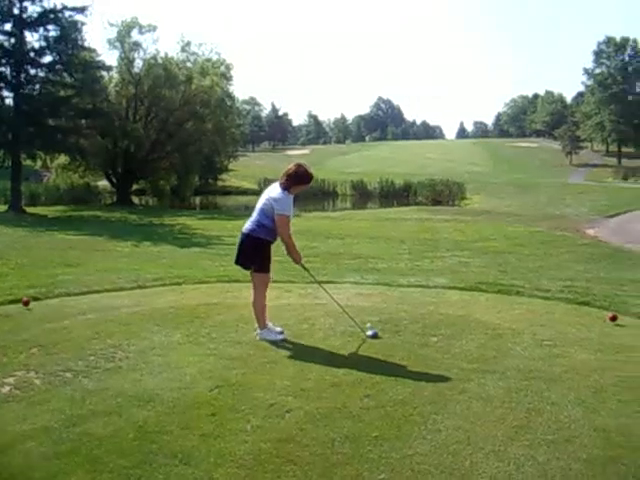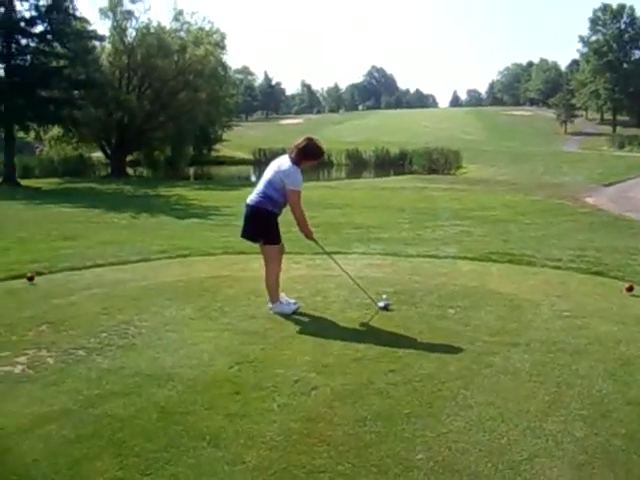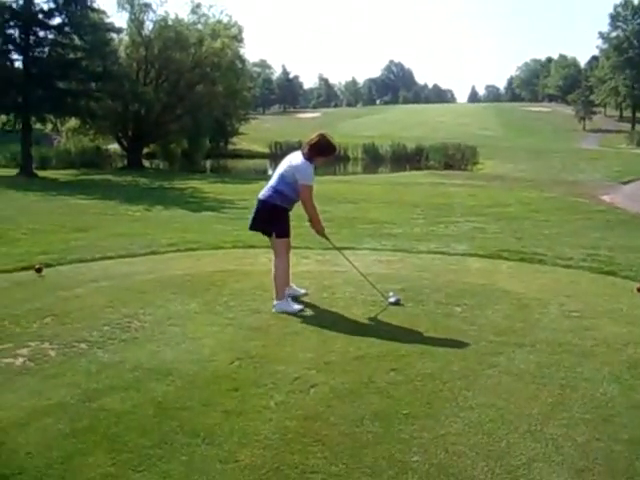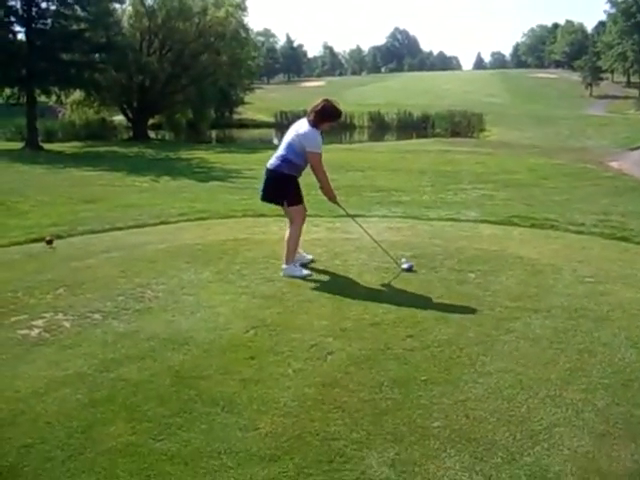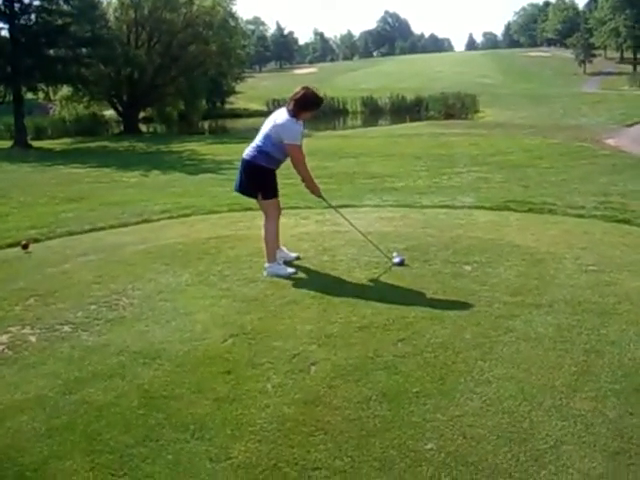
dt=1s
person 1, frame 1
left shoulder: (278, 188)
right shoulder: (283, 198)
left elbow: (281, 228)
right elbow: (283, 232)
left wrist: (290, 248)
right wrist: (294, 253)
left hip: (257, 239)
right hip: (256, 241)
left knee: (262, 283)
right knee: (260, 286)
left ankle: (264, 323)
right ankle: (262, 330)
person 1, frame 2
left shoulder: (284, 160)
right shoulder: (293, 173)
left elbow: (291, 203)
right elbow: (295, 206)
left wrist: (302, 225)
right wrist: (306, 229)
left hip: (259, 209)
right hip: (263, 213)
left knee: (277, 254)
right knee: (272, 260)
left ankle: (275, 295)
right ankle: (275, 303)
person 1, frame 3
left shoulder: (298, 157)
right shoulder: (304, 168)
left elbow: (305, 199)
right elbow: (307, 201)
left wrist: (313, 220)
right wrist: (318, 224)
left hip: (271, 205)
right hip: (273, 208)
left knee: (284, 249)
right knee: (281, 254)
left ankle: (286, 287)
right ankle: (280, 301)
person 1, frame 4
left shoulder: (306, 125)
right shoulder: (311, 135)
left elbow: (316, 165)
right elbow: (318, 168)
left wrist: (324, 187)
right wrist: (330, 192)
left hip: (282, 174)
right hip: (282, 176)
left knee: (300, 214)
right knee: (297, 220)
left ankle: (295, 253)
right ankle: (288, 265)
person 1, frame 5
left shoulder: (289, 116)
right shoulder: (289, 125)
left elbow: (299, 153)
right elbow: (297, 160)
left wrist: (306, 179)
right wrist: (311, 184)
left hip: (263, 166)
right hip: (257, 167)
left knee: (274, 211)
right knee: (272, 214)
left ankle: (277, 250)
right ankle: (272, 264)
